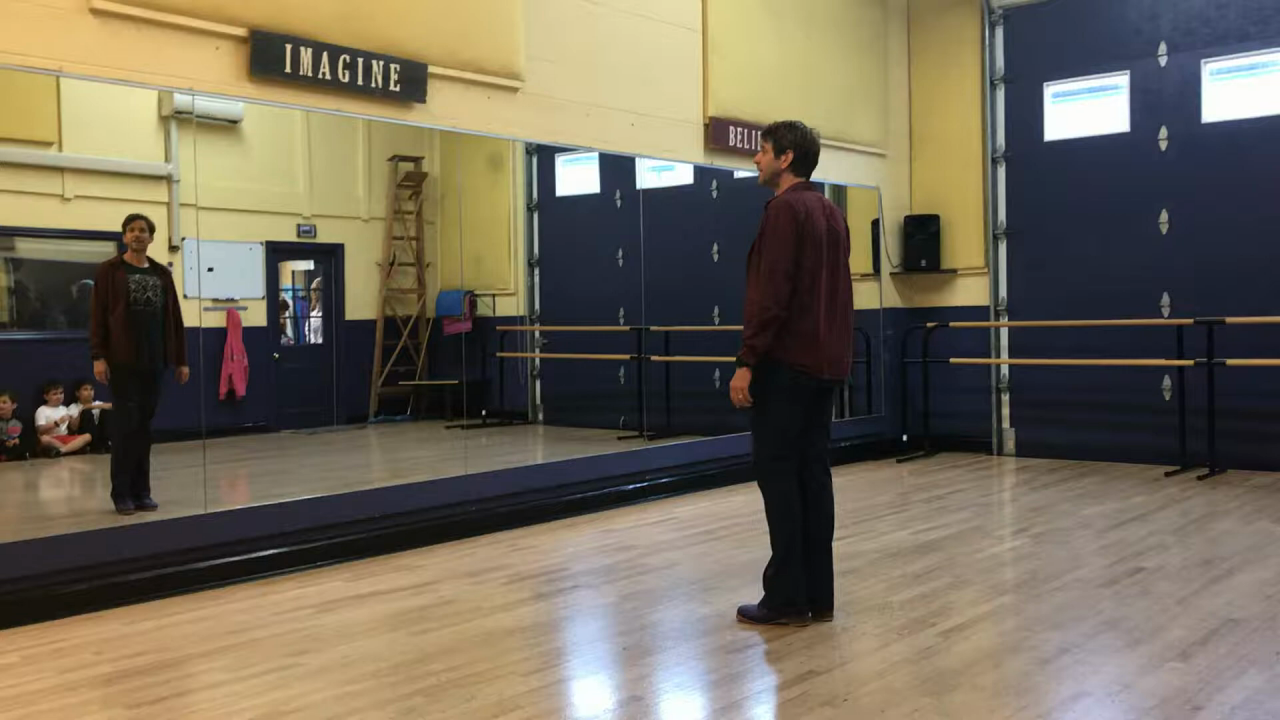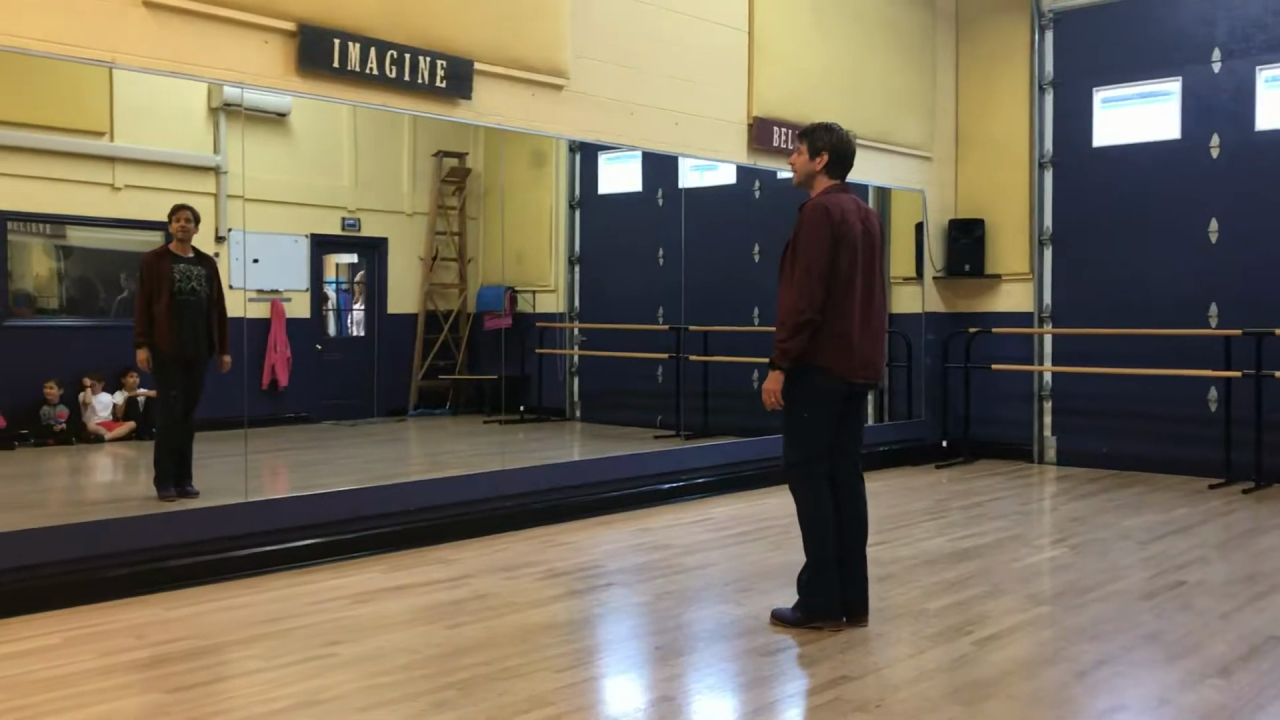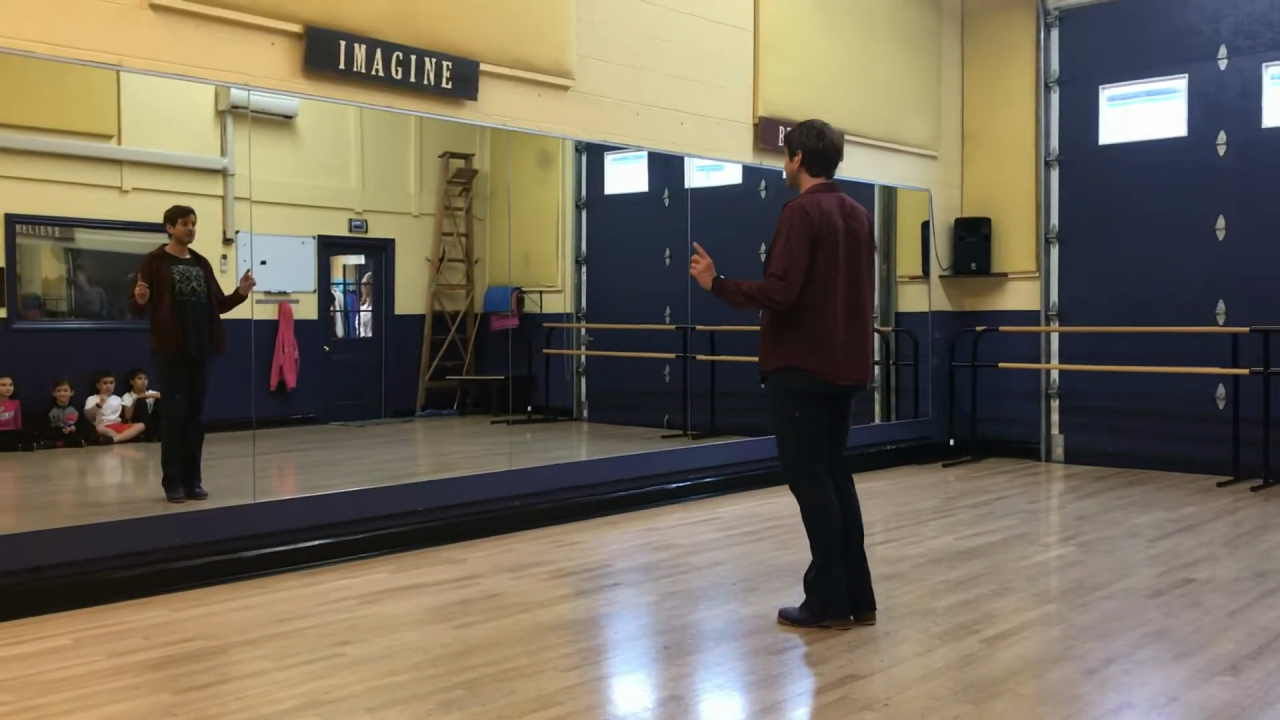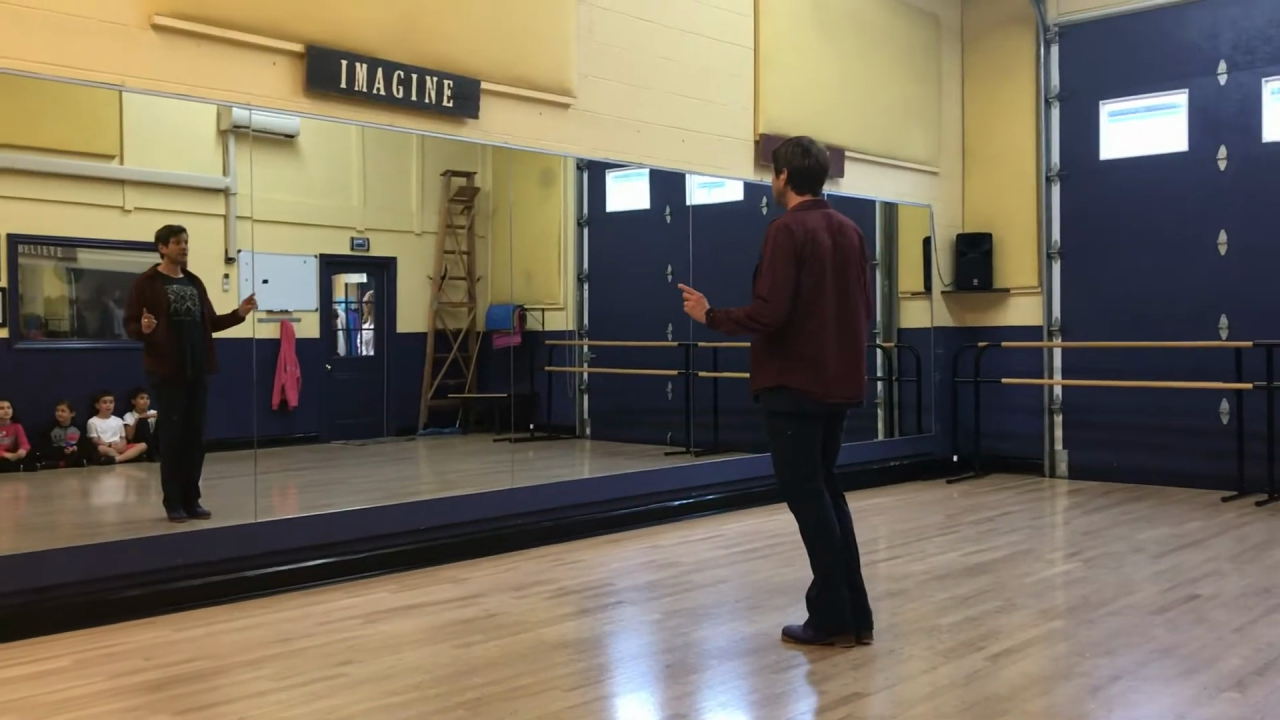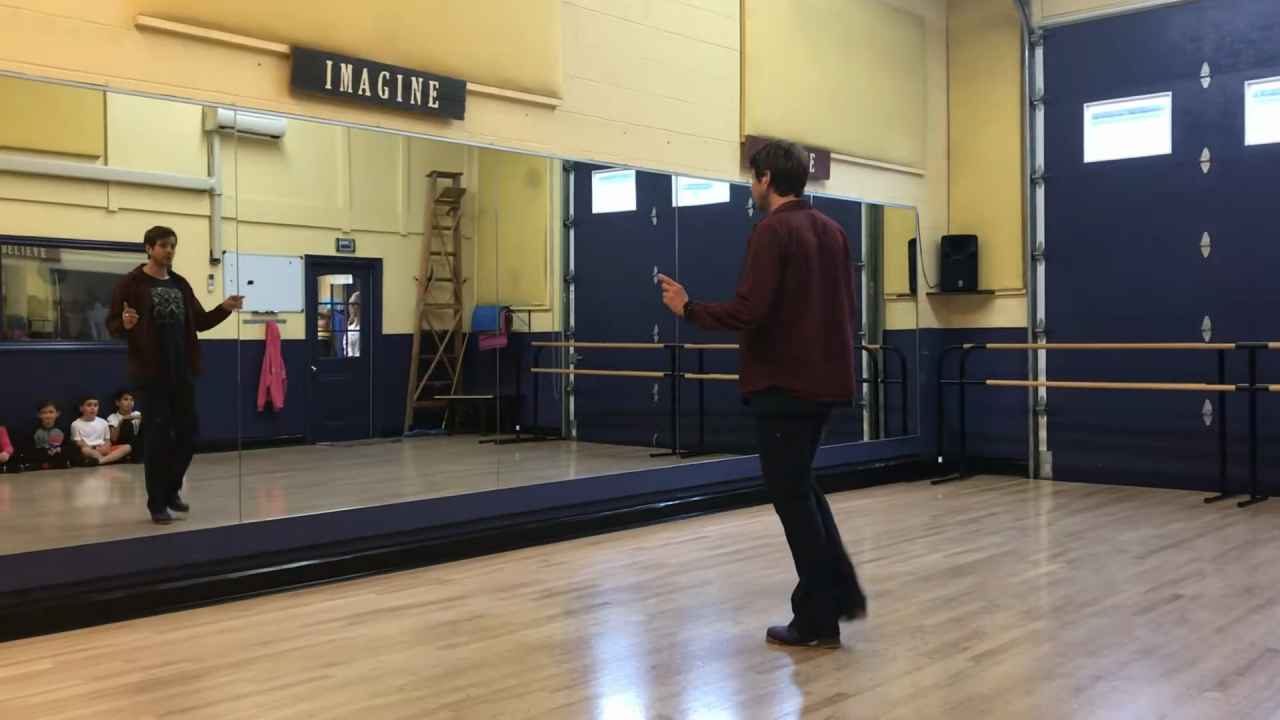
dt=1s
person 1, frame 1
left shoulder: (785, 209)
right shoulder: (832, 214)
left elbow: (771, 295)
left wrist: (747, 362)
left hip: (786, 364)
right hip: (825, 363)
left knee: (777, 474)
right knee: (813, 473)
left ankle: (787, 598)
right ankle: (818, 595)
person 1, frame 2
left shoulder: (819, 211)
right shoulder: (865, 216)
left elbow: (805, 300)
left wrist: (779, 365)
left hip: (819, 368)
right hip: (857, 367)
left knee: (808, 477)
right knee: (845, 477)
left ankle: (820, 602)
right ankle: (853, 599)
person 1, frame 3
left shoulder: (802, 212)
right shoulder: (858, 216)
left elbow: (780, 291)
left wrist: (717, 283)
left hip: (801, 366)
right hip: (844, 366)
left knee: (808, 478)
right knee: (834, 473)
left ankle: (828, 601)
right ankle: (857, 596)
person 1, frame 4
left shoulder: (787, 230)
right shoulder: (849, 231)
left elbow: (769, 313)
right elbow: (862, 308)
left wrist: (710, 316)
left hip: (793, 386)
right hip: (837, 384)
left knee: (806, 497)
right knee: (825, 491)
left ankle: (831, 617)
right ankle: (853, 613)
person 1, frame 5
left shoulder: (772, 231)
right shoulder: (833, 231)
left elbow: (749, 311)
left wrist: (688, 308)
left hip: (783, 383)
right hip: (827, 380)
left knee: (790, 496)
right knee: (801, 485)
left ankle: (816, 619)
right ankle: (842, 591)
person 2, frame 1
left shoulder: (162, 274)
right shoulder: (109, 271)
left elbow: (174, 319)
right elbow: (98, 317)
left wrist: (181, 359)
right wrist: (98, 356)
left hip: (154, 361)
right hip: (122, 361)
left knee: (144, 426)
right knee: (125, 425)
left ankle: (141, 491)
right ankle: (122, 493)
person 2, frame 2
left shoulder: (207, 264)
right shoulder: (154, 260)
left elbow: (218, 309)
right elbow: (143, 305)
left wrist: (223, 348)
right wrist: (142, 345)
left hip: (199, 350)
right hip: (167, 350)
left knee: (188, 414)
right knee: (169, 413)
left ankle: (184, 479)
right ankle: (164, 480)
person 2, frame 3
left shoulder: (202, 264)
right shoulder: (154, 262)
left elbow: (217, 305)
right elbow: (138, 308)
left wrist: (240, 293)
right wrist: (140, 300)
left hip: (201, 350)
right hip: (170, 351)
left knee: (195, 415)
right knee: (175, 414)
left ankle: (192, 480)
right ankle: (172, 482)
person 2, frame 4
left shoulder: (194, 283)
right shoulder: (147, 283)
left elbow: (209, 323)
right elbow: (130, 325)
left wrist: (239, 313)
right wrist: (143, 329)
left hip: (197, 370)
right hip: (166, 372)
left knee: (195, 436)
right knee: (173, 436)
left ankle: (191, 499)
right ankle: (173, 502)
person 2, frame 5
left shoulder: (180, 284)
right shoulder: (132, 283)
left elbow: (199, 321)
right elbow: (112, 324)
left wrist: (224, 308)
right wrist: (125, 325)
left hip: (182, 370)
right hip: (150, 372)
left knee: (188, 429)
right knee: (157, 435)
left ankle: (171, 491)
right ankle: (158, 503)
